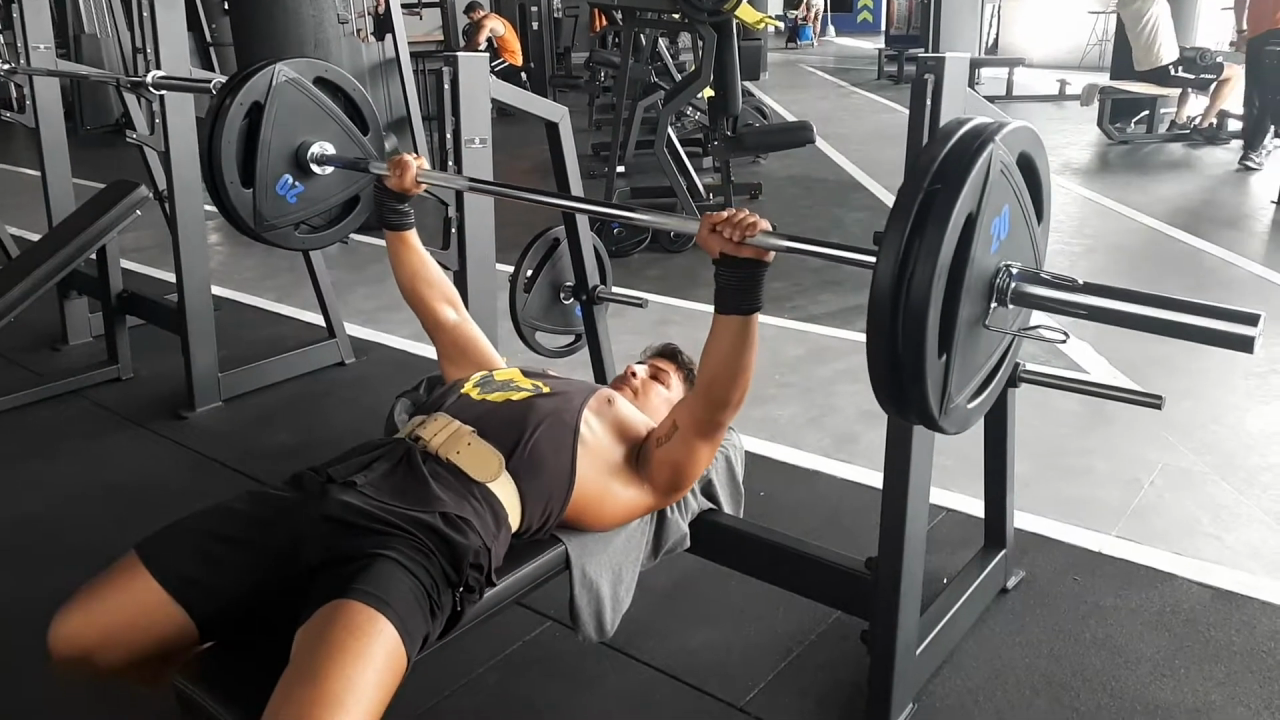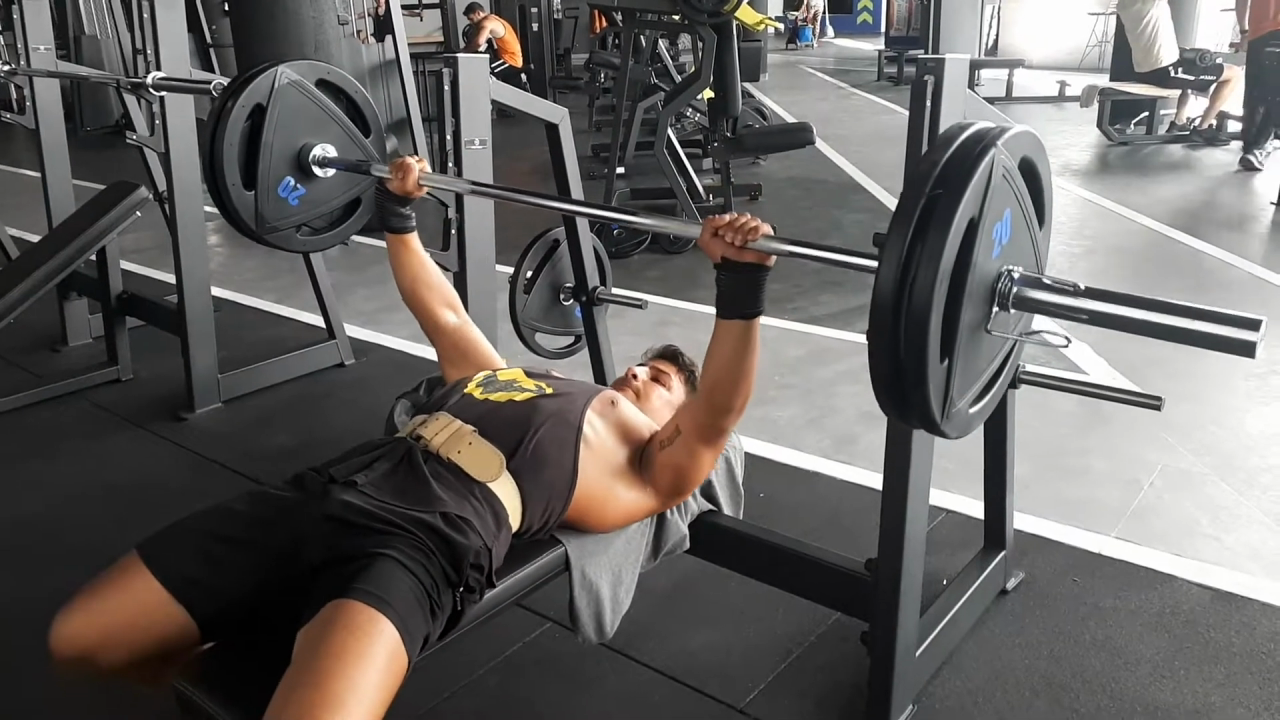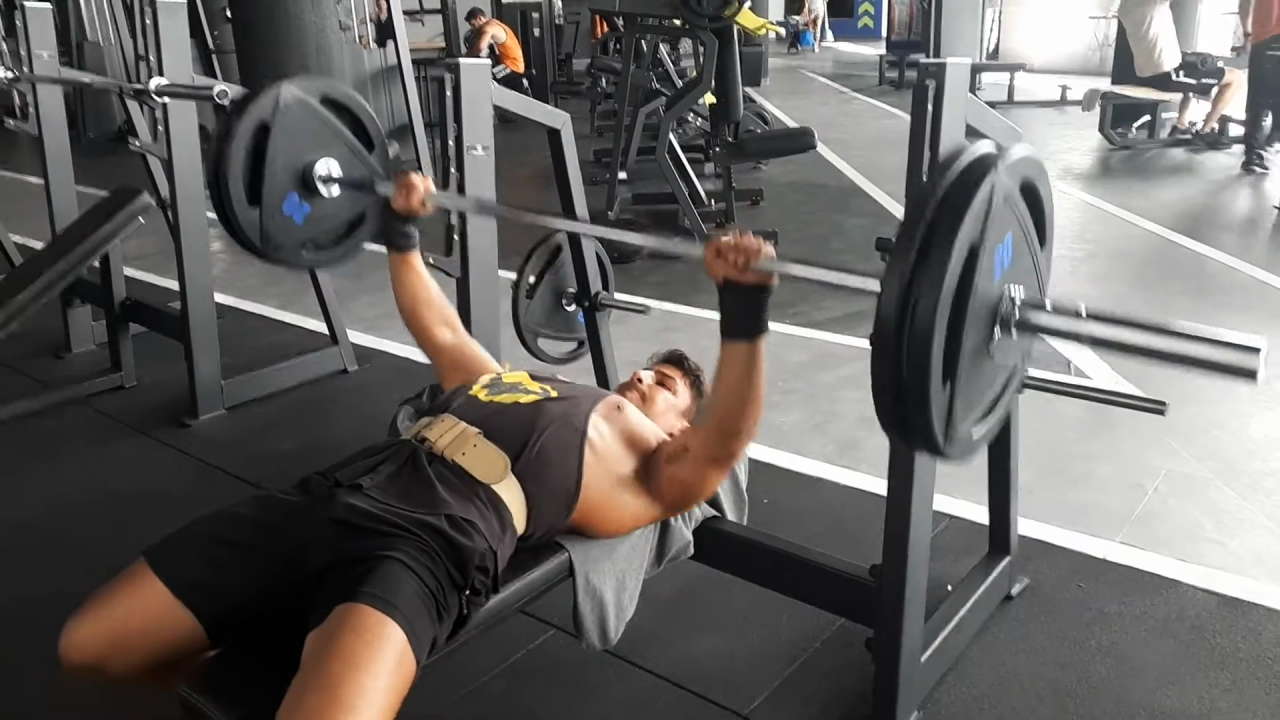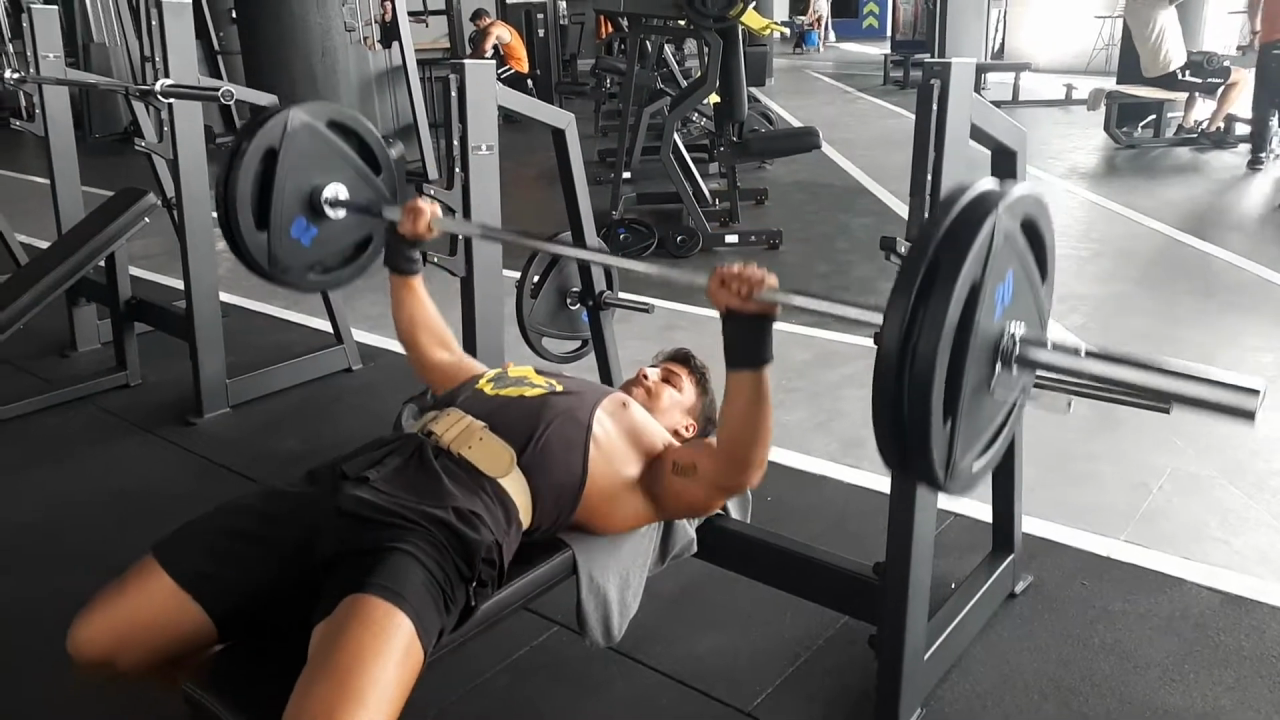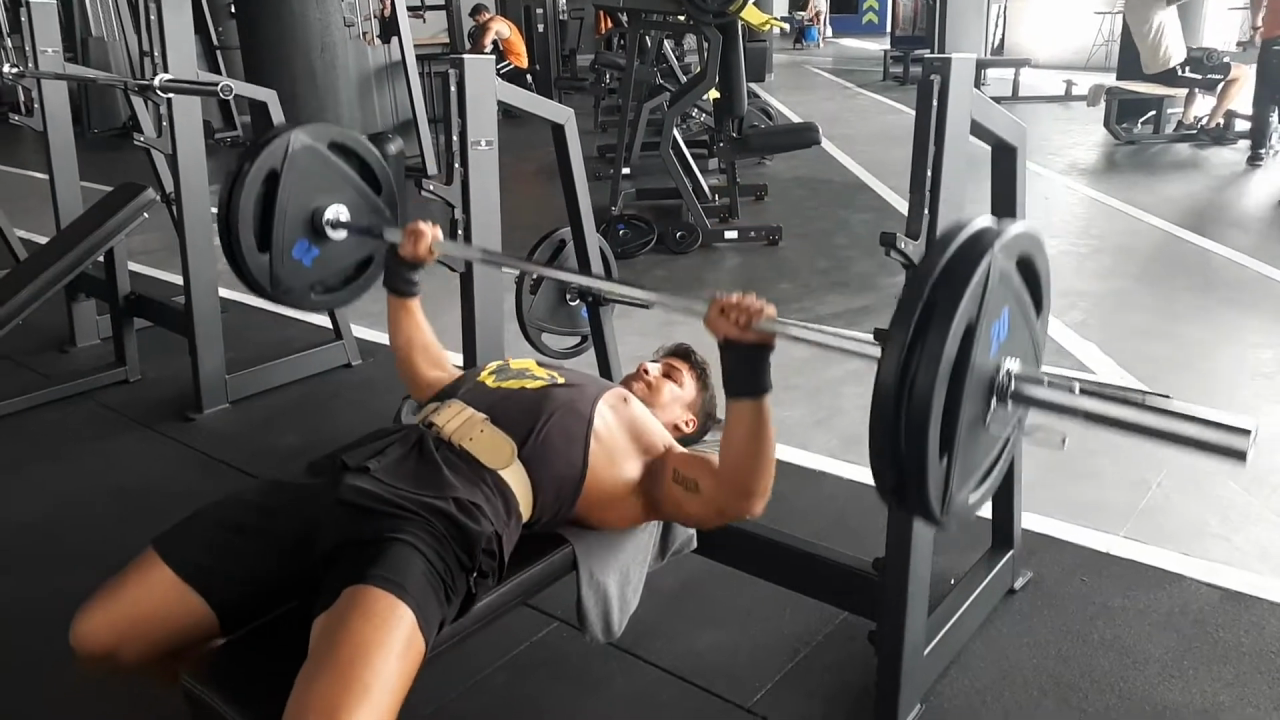
dt=0.1s
person 1, frame 1
left shoulder: (645, 463)
right shoulder: (509, 382)
left elbow: (715, 409)
right elbow: (441, 307)
left wrist: (739, 281)
right wrist: (396, 207)
left hip: (426, 536)
right hip: (333, 488)
right knee: (77, 640)
person 1, frame 2
left shoulder: (645, 463)
right shoulder: (512, 377)
left elbow: (718, 419)
right elbow: (439, 313)
left wrist: (740, 287)
right wrist: (397, 210)
left hip: (426, 534)
right hip: (330, 489)
right knee: (77, 640)
person 1, frame 3
left shoulder: (651, 470)
right shoulder: (515, 386)
left elbow: (726, 441)
right elbow: (438, 330)
left wrist: (745, 309)
right wrist: (401, 229)
left hip: (432, 538)
right hip: (338, 493)
right knee: (87, 648)
person 1, frame 4
left shoulder: (652, 461)
right shoulder: (534, 387)
left elbow: (737, 472)
right elbow: (429, 350)
left wrist: (748, 340)
right wrist: (405, 251)
left hip: (436, 531)
right hip: (343, 484)
right knee: (97, 644)
person 1, frame 5
left shoulder: (654, 457)
right shoulder: (533, 381)
left elbow: (742, 497)
right elbow: (423, 368)
left wrist: (747, 369)
right wrist: (403, 272)
left hip: (440, 523)
right hip: (351, 476)
right knee: (100, 637)
